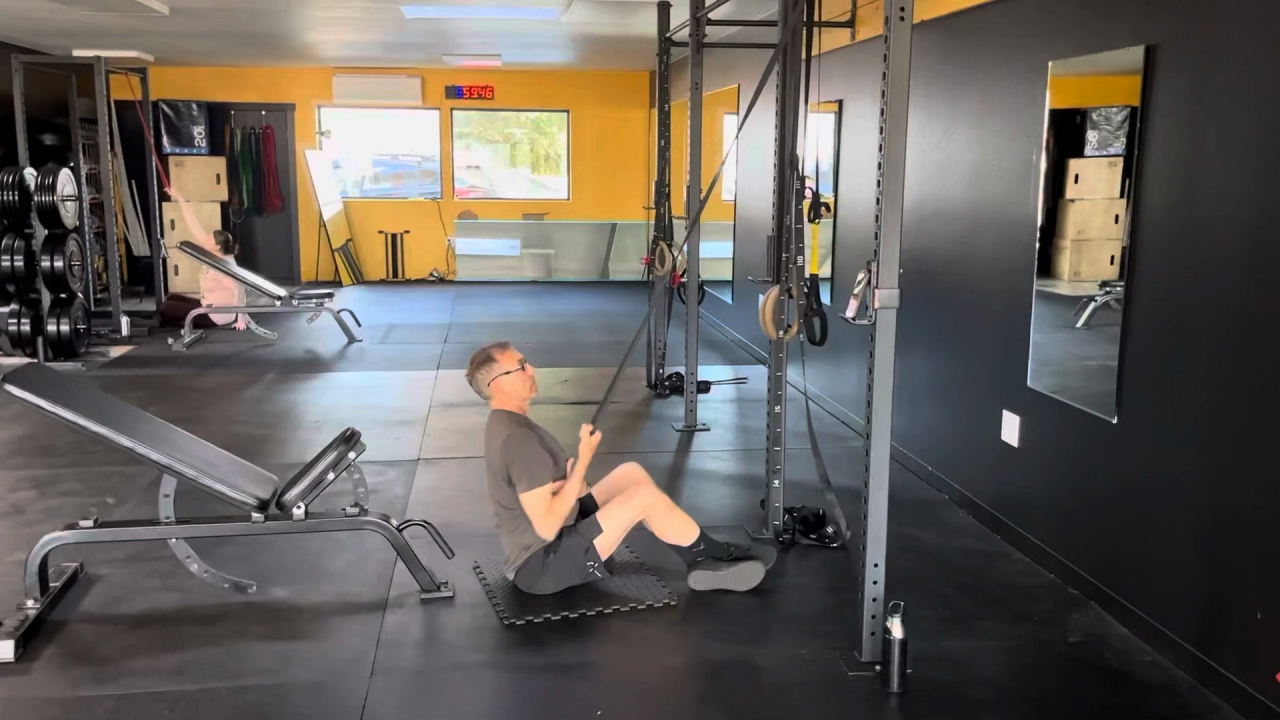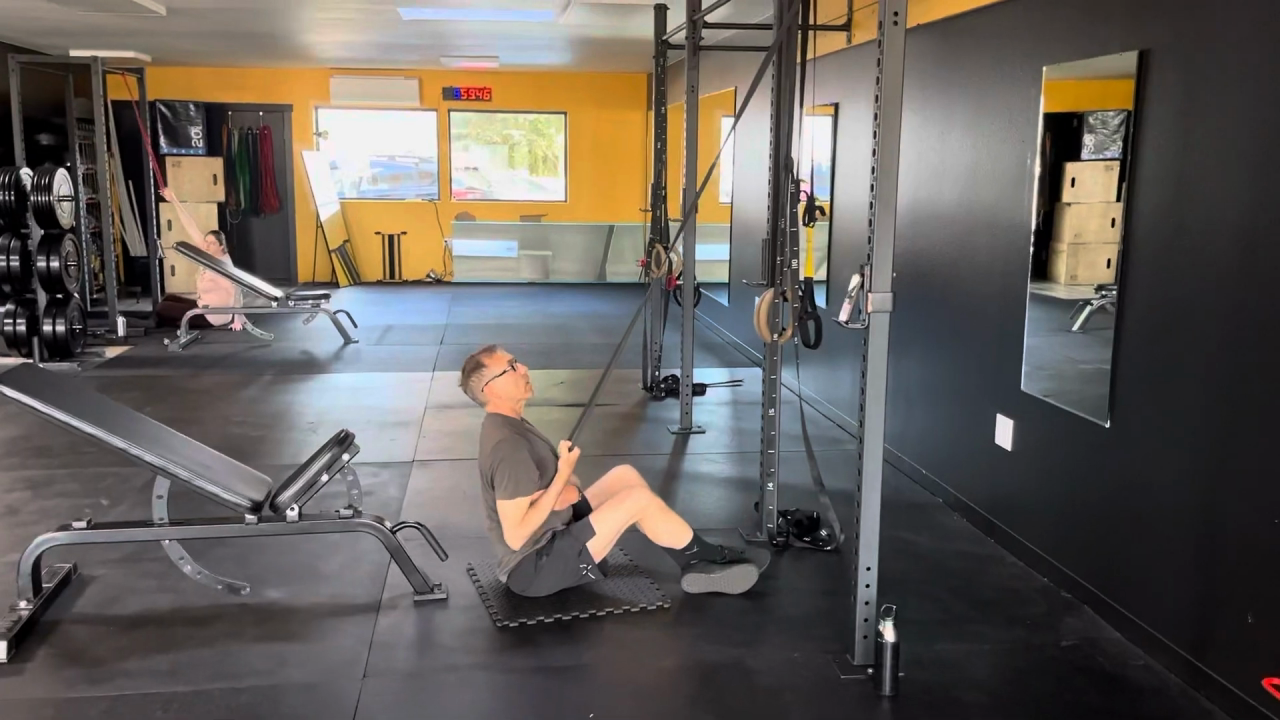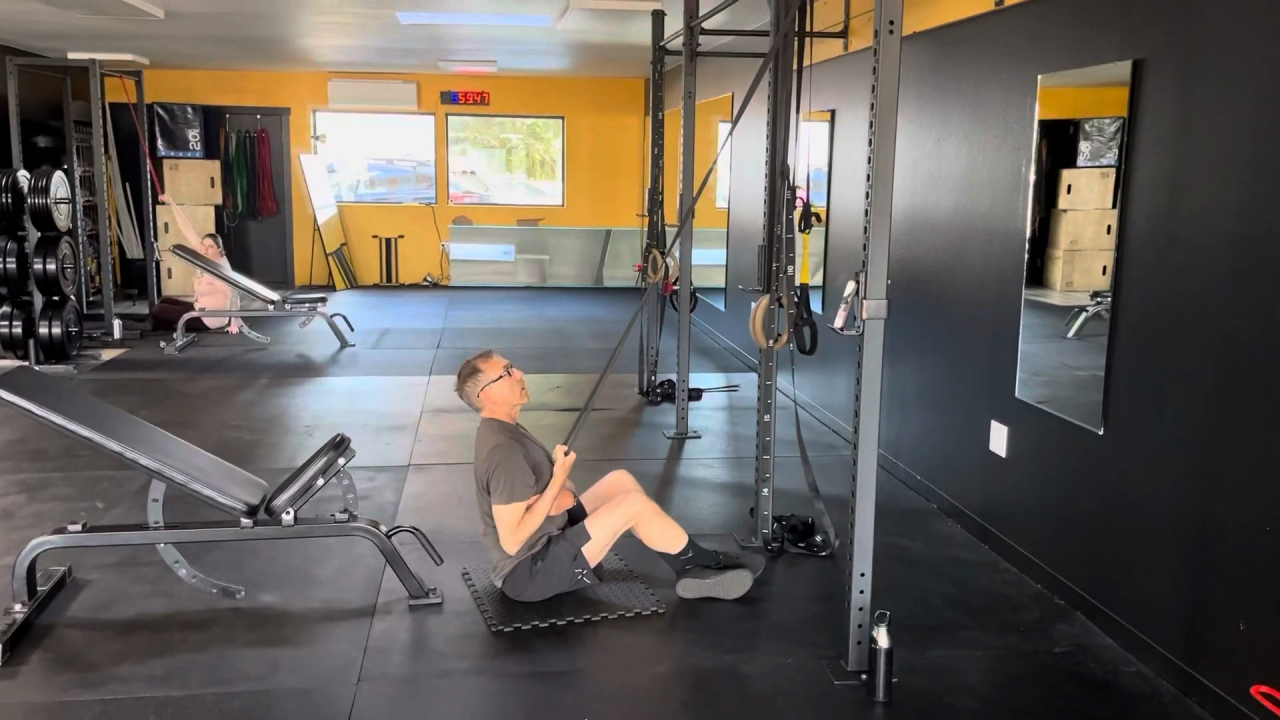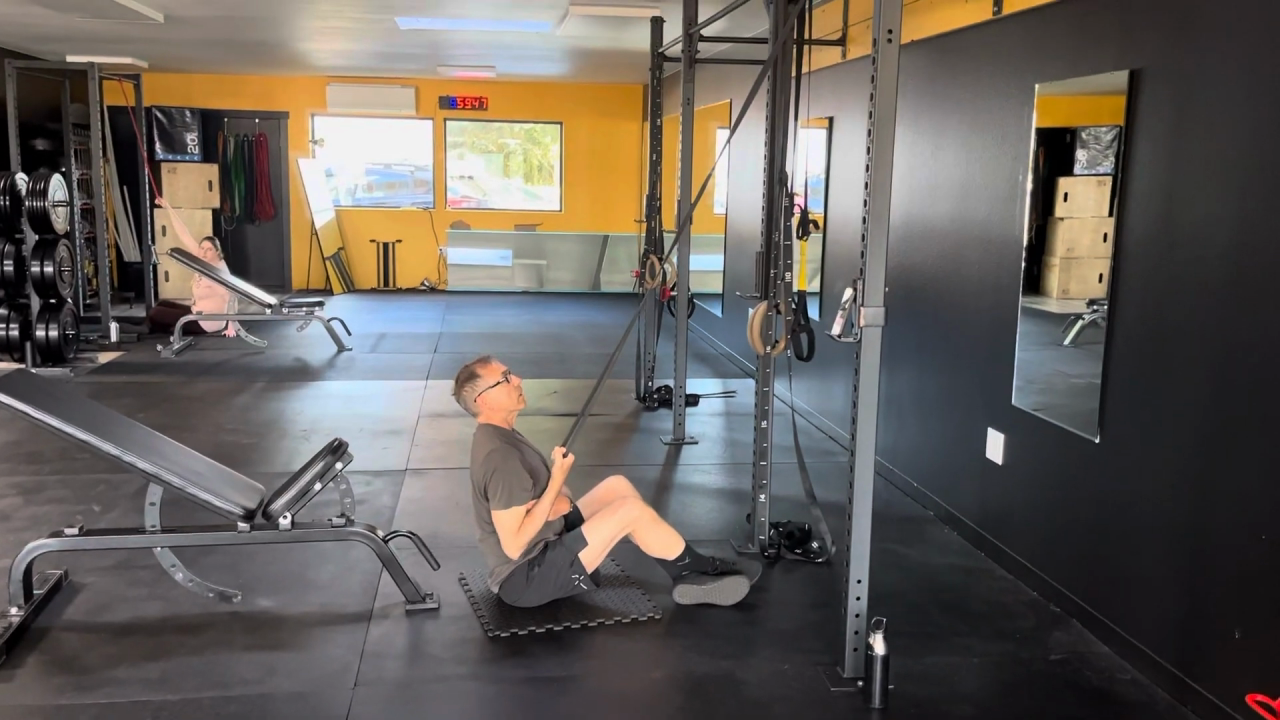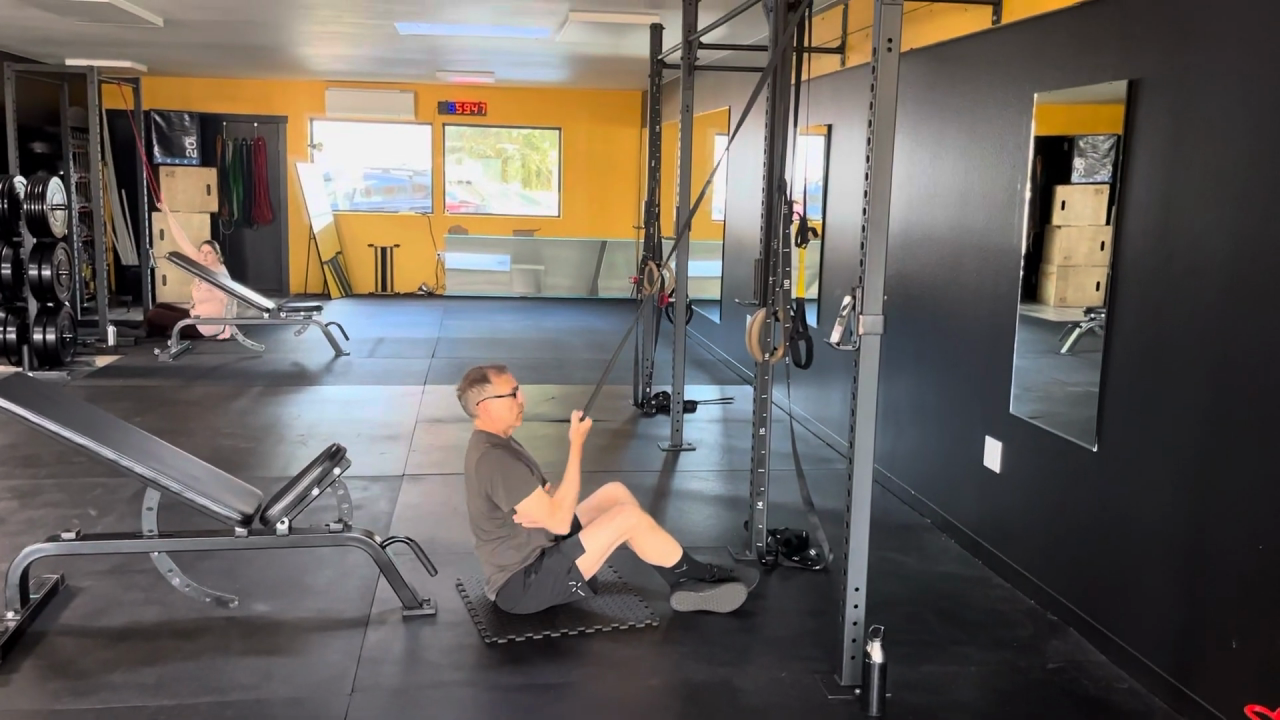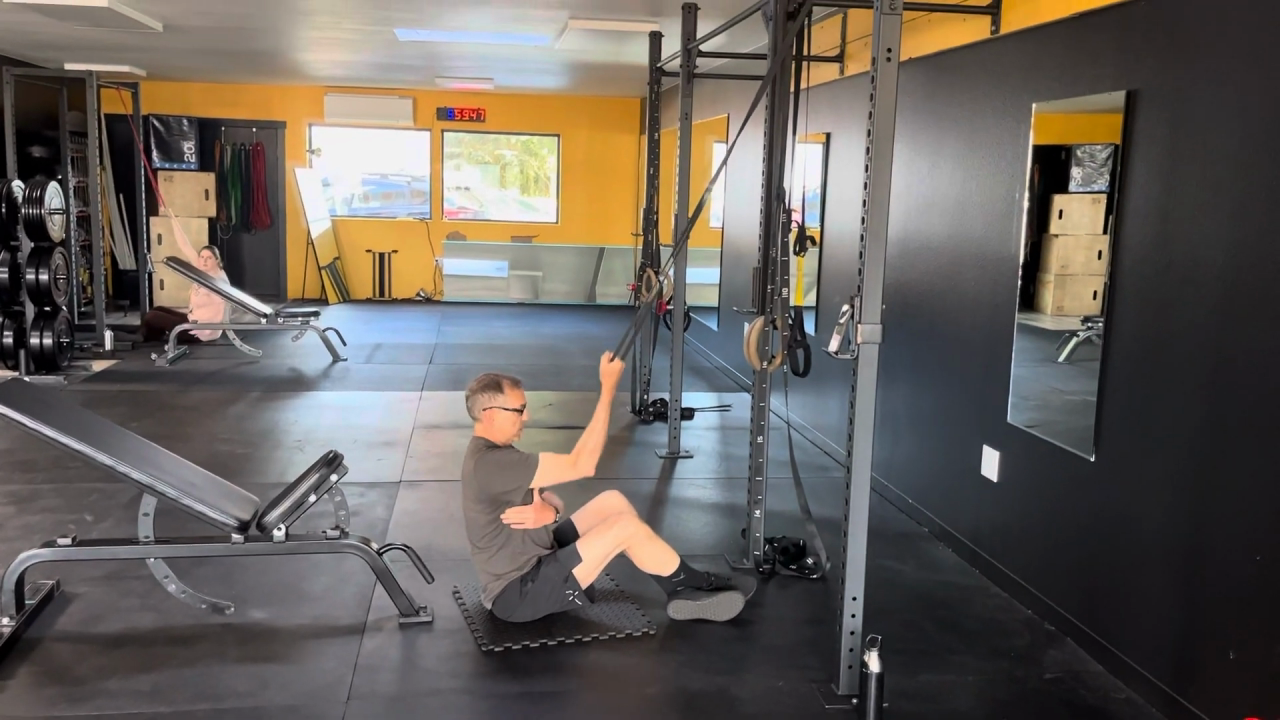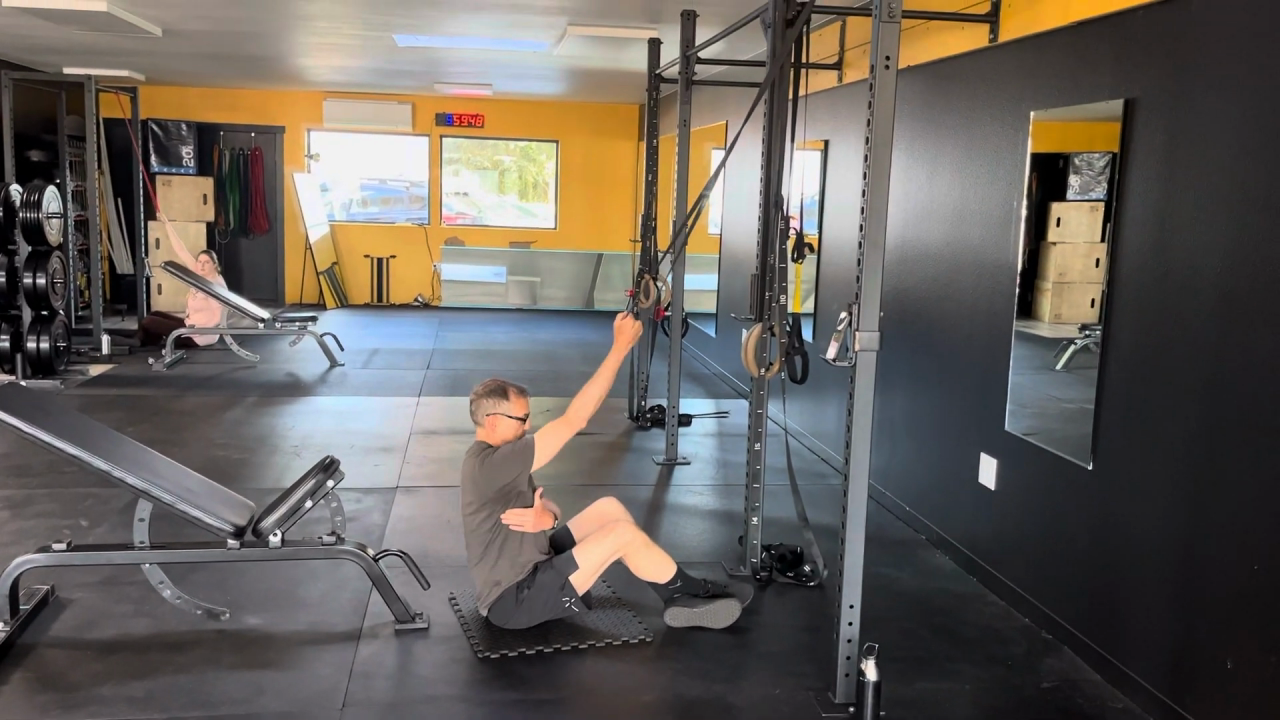
dt=0.3s
person 1, frame 1
left shoulder: (513, 423)
right shoulder: (516, 439)
left elbow: (551, 477)
right elbow: (547, 526)
left wrist: (574, 484)
right wrist: (585, 460)
left hip: (549, 545)
right hip: (540, 566)
left knee: (630, 473)
right knee: (645, 495)
left ankle: (706, 561)
right ankle: (719, 554)
person 1, frame 2
left shoulder: (511, 425)
right shoulder: (507, 446)
left elbow: (556, 481)
right elbow: (515, 536)
left wrist: (570, 491)
right wrist: (563, 479)
left hip: (549, 538)
right hip: (534, 568)
left knee: (624, 476)
right knee: (638, 500)
left ankle: (699, 564)
right ankle: (713, 557)
person 1, frame 3
left shoulder: (506, 430)
right shoulder: (503, 451)
left elbow: (552, 486)
right elbow: (511, 540)
left wrist: (565, 496)
right wrist: (559, 482)
left hip: (545, 541)
right hip: (529, 573)
left knee: (619, 481)
right knee: (634, 503)
left ankle: (694, 567)
right ankle: (708, 562)
person 1, frame 4
left shoulder: (503, 435)
right shoulder: (499, 456)
left elbow: (539, 491)
right elbow: (513, 545)
left wrist: (562, 502)
right wrist: (557, 482)
left hip: (539, 550)
right hip: (525, 579)
left knee: (616, 486)
right knee: (631, 509)
left ankle: (690, 575)
right ankle: (705, 568)
person 1, frame 5
left shoulder: (498, 444)
right shoulder: (493, 460)
left elbow: (542, 492)
right elbow: (561, 523)
left wrist: (552, 508)
right wrist: (576, 445)
left hip: (533, 554)
right hip: (522, 584)
left knee: (615, 493)
right knee: (629, 516)
left ankle: (689, 582)
right ankle: (703, 576)
person 1, frame 6
left shoulder: (494, 451)
right shoulder: (491, 464)
left elbow: (549, 498)
right elbow: (582, 466)
left wrist: (549, 513)
right wrist: (608, 388)
left hip: (532, 561)
right hip: (518, 593)
left knee: (612, 501)
right knee: (627, 526)
left ankle: (686, 590)
right ankle: (699, 584)
person 1, frame 7
left shoulder: (493, 459)
right shoulder: (493, 465)
left elbow: (550, 508)
right elbow: (574, 420)
left wrist: (547, 518)
right wrist: (620, 347)
left hip: (527, 571)
right hip: (514, 601)
left knee: (608, 508)
right knee: (622, 533)
left ankle: (684, 596)
right ankle: (697, 593)
